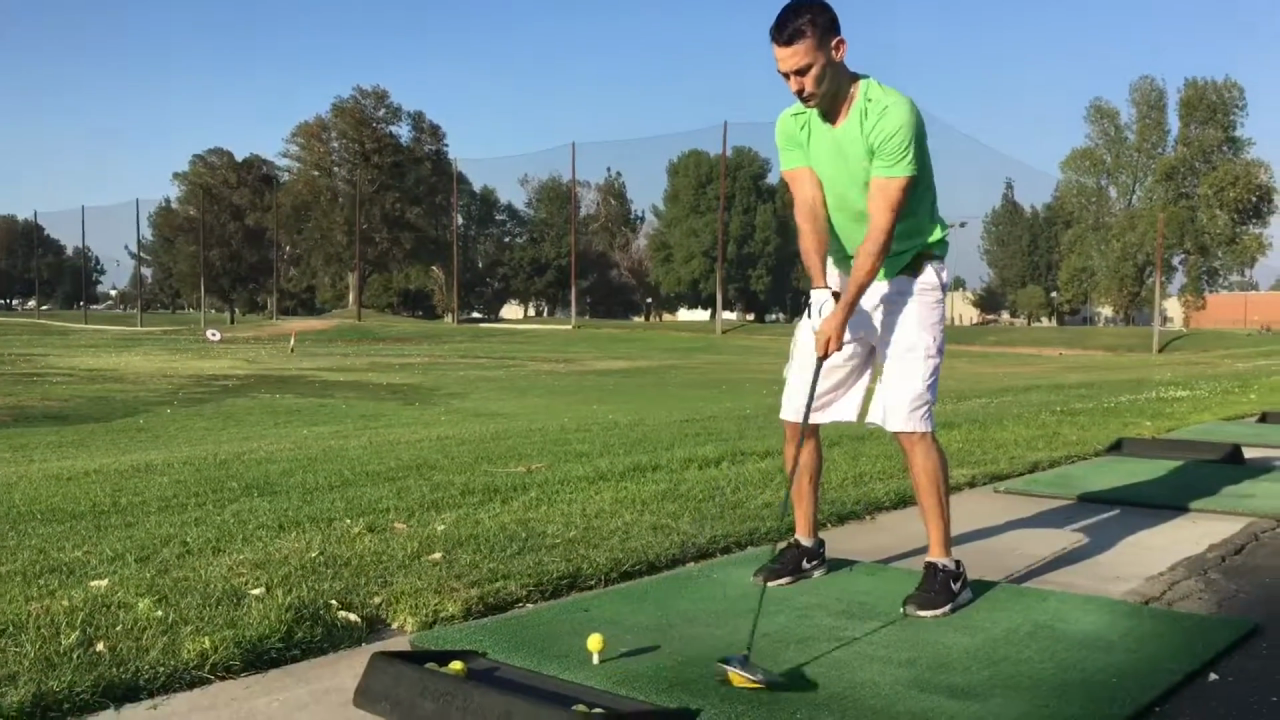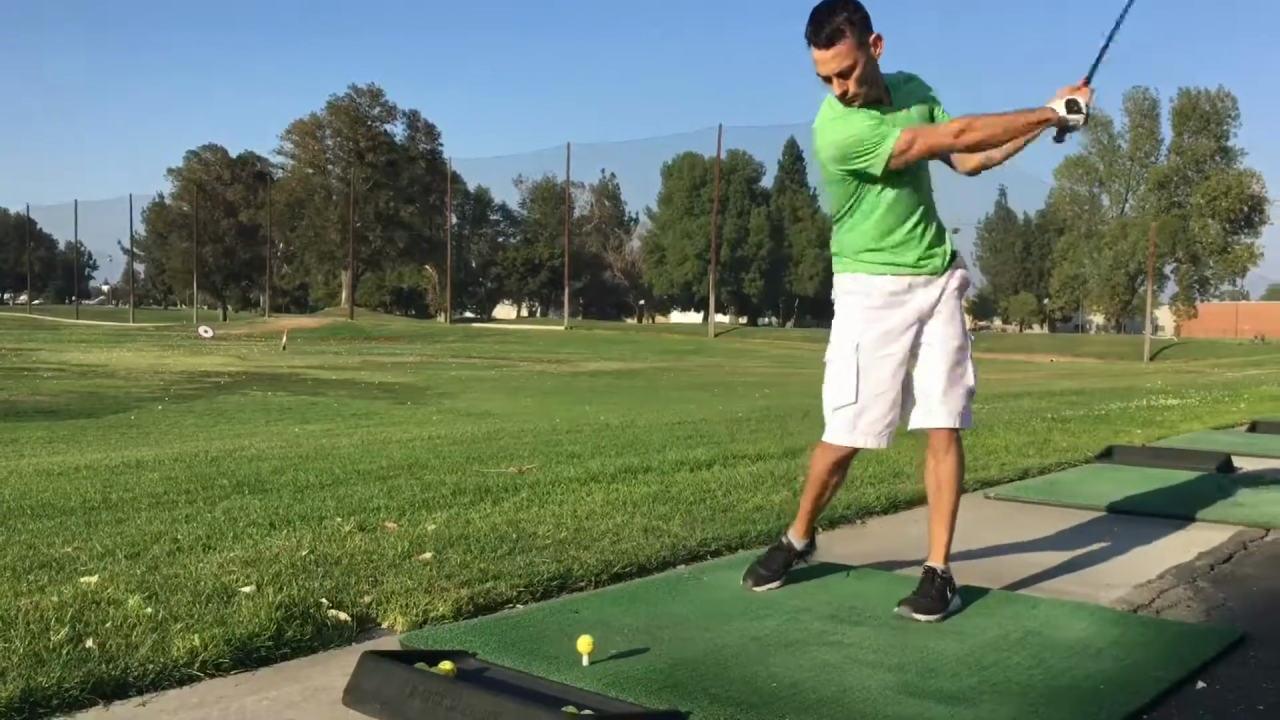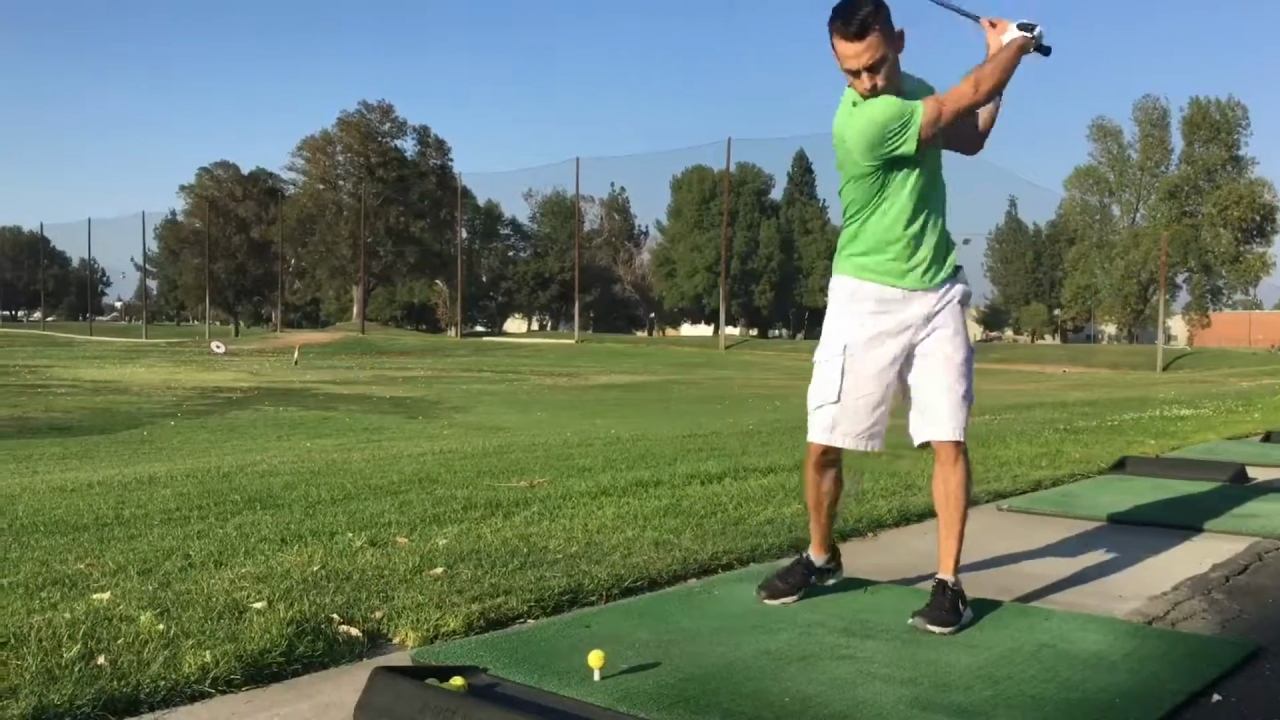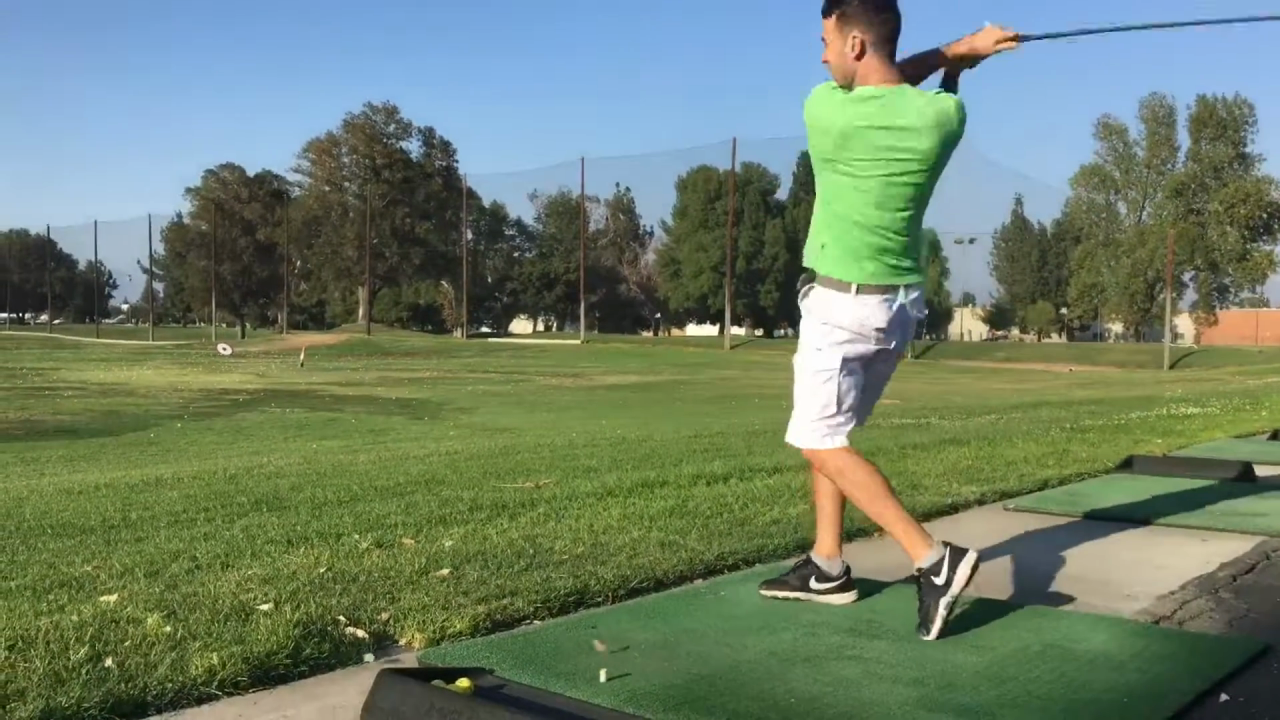
dt=0.5s
person 1, frame 1
left shoulder: (893, 112)
right shoulder: (791, 127)
left elbow: (883, 224)
right elbow: (811, 213)
left wrist: (844, 309)
right wrist: (821, 293)
left hip: (906, 278)
right hip: (838, 282)
left knee: (911, 421)
right knee: (797, 418)
left ankle: (944, 565)
right ankle: (807, 544)
person 1, frame 2
left shoulder: (913, 89)
right shoulder: (837, 133)
left elbow: (966, 159)
right elbow: (957, 135)
left wrist: (1046, 118)
right wrist: (1048, 112)
left hip: (938, 281)
right hip: (870, 291)
left knee: (942, 427)
right knee: (843, 439)
left ankle: (937, 570)
right ankle: (796, 539)
person 1, frame 3
left shoulder: (913, 90)
right shoulder: (865, 121)
left elbow: (970, 135)
right elbow: (976, 96)
left hip: (938, 297)
right hip: (864, 301)
left knee: (947, 441)
right knee: (824, 441)
left ankle: (947, 583)
right ankle: (818, 557)
person 1, frame 4
left shoulder: (824, 109)
right shoulder: (946, 116)
left hip: (842, 303)
right hip: (900, 301)
left knee: (825, 444)
right knee: (826, 431)
left ankle: (934, 560)
right ankle: (827, 566)
